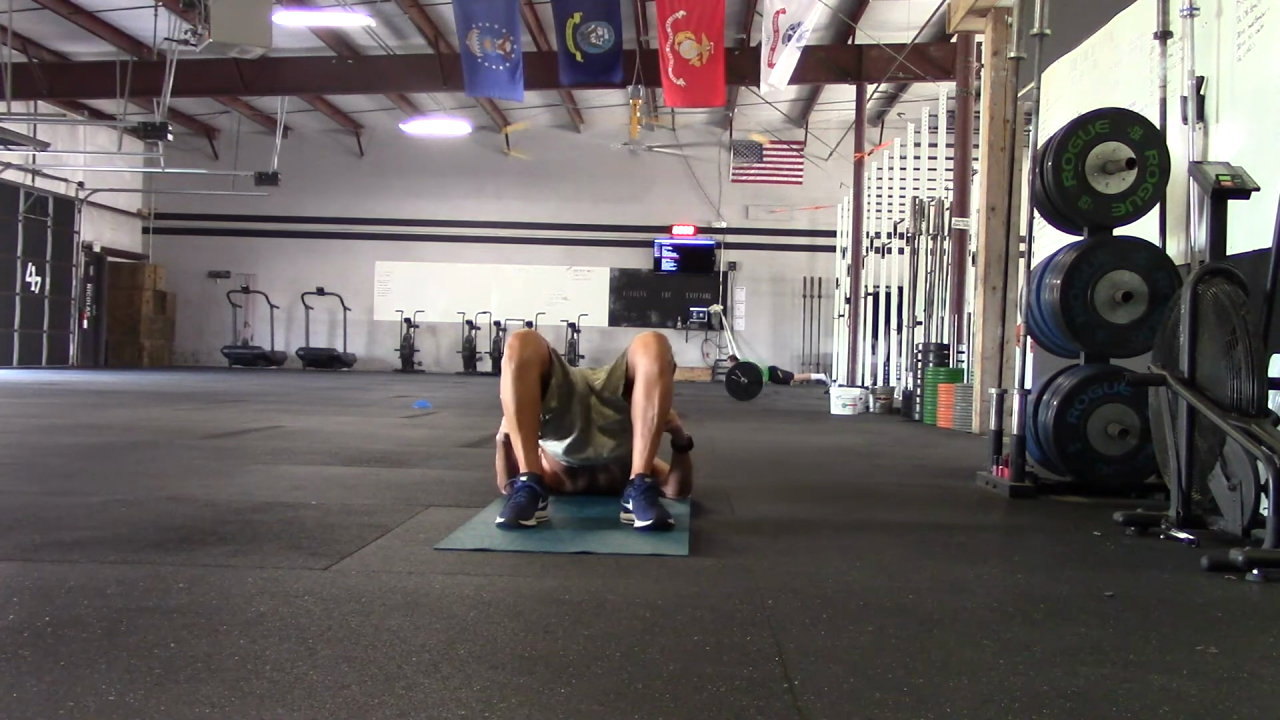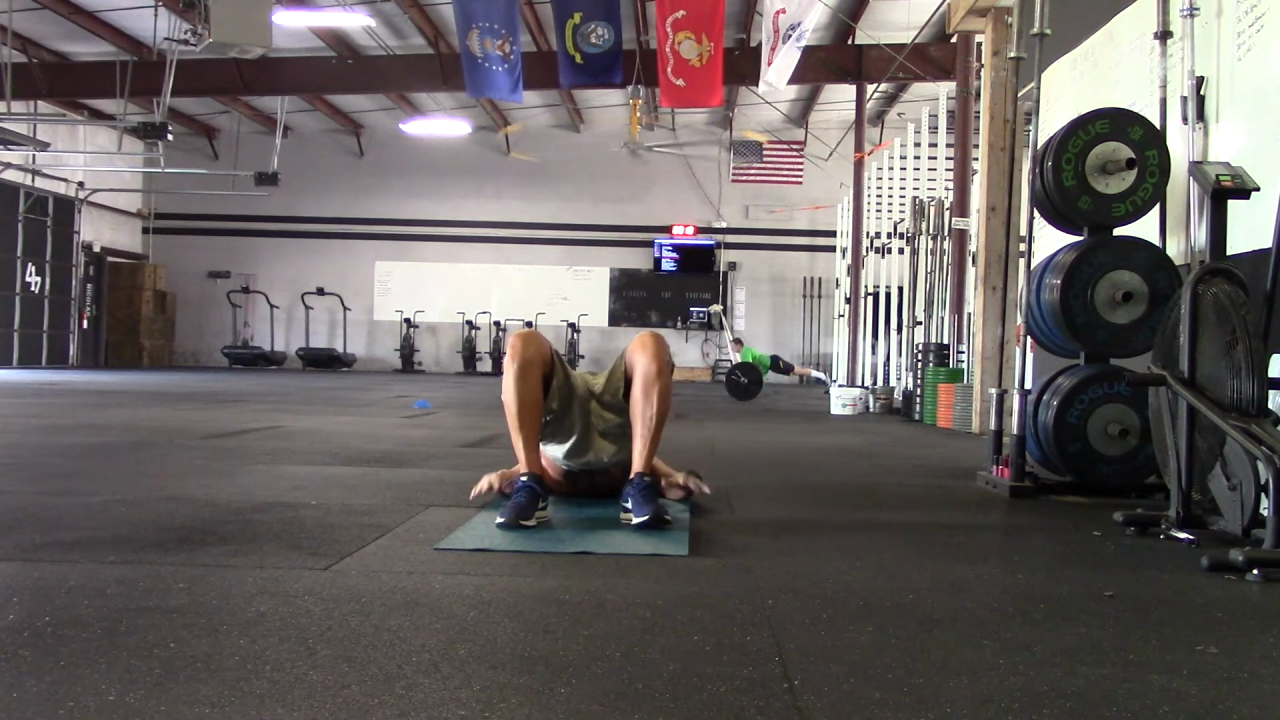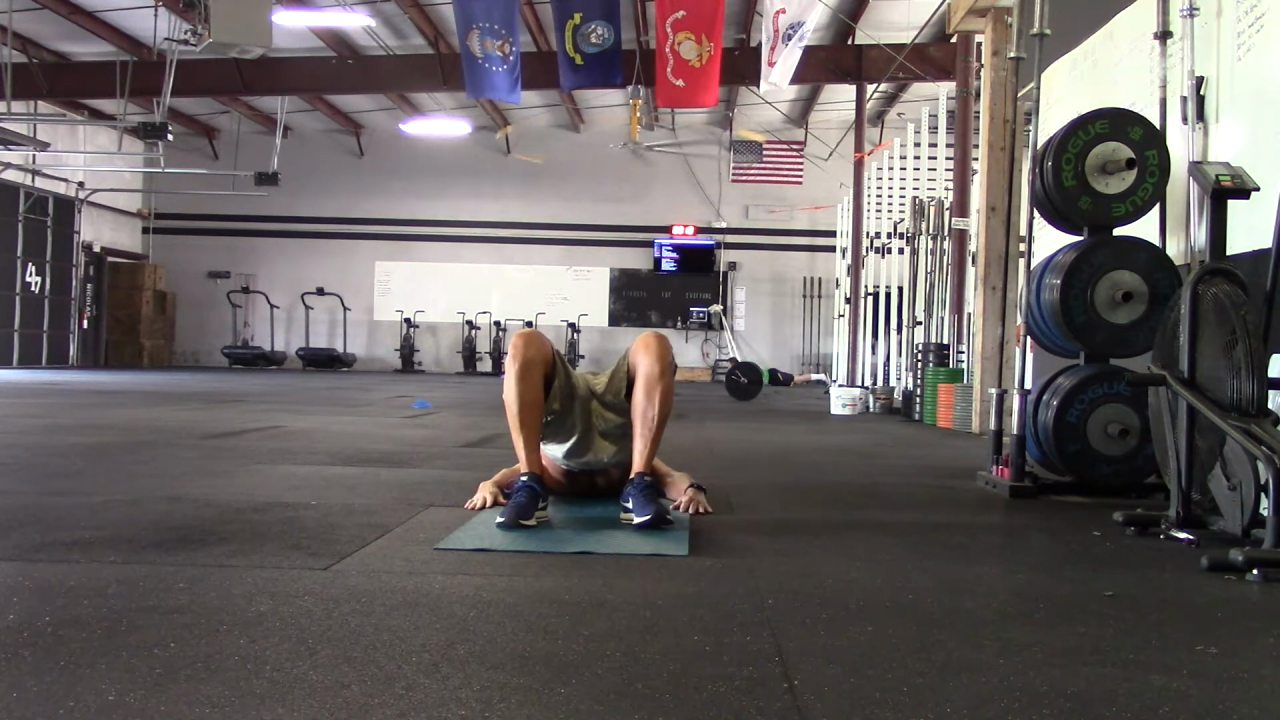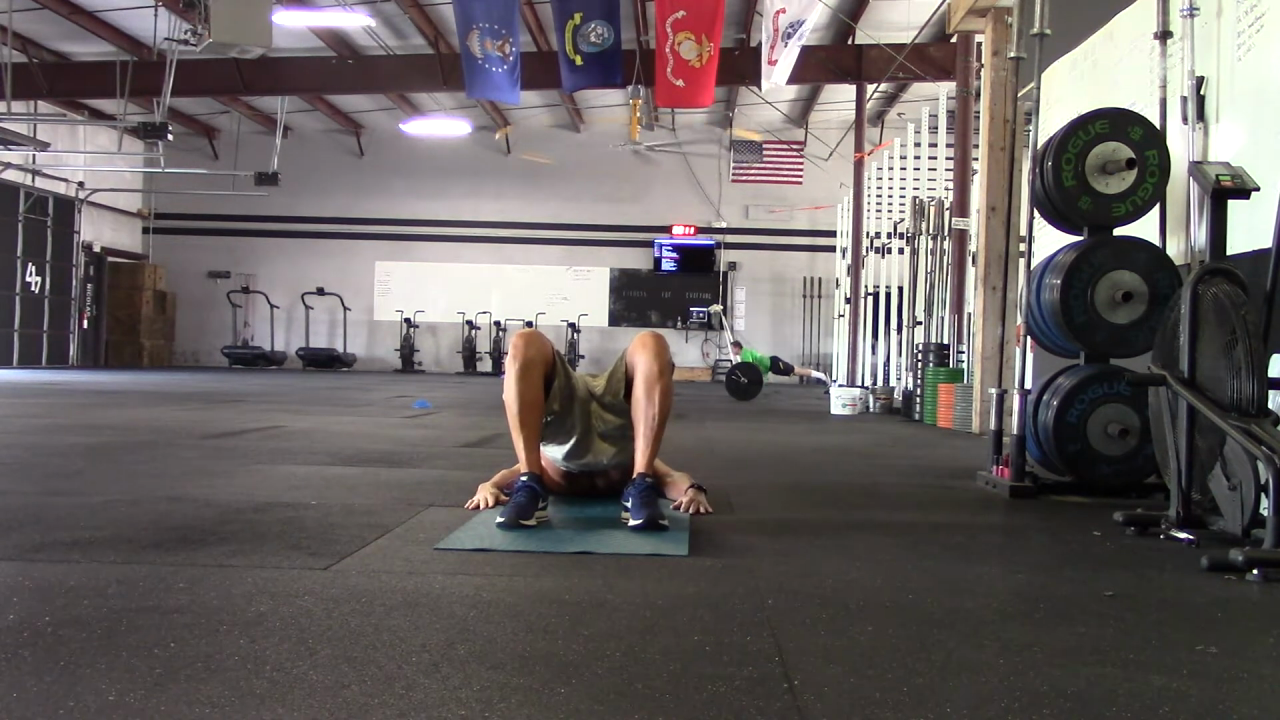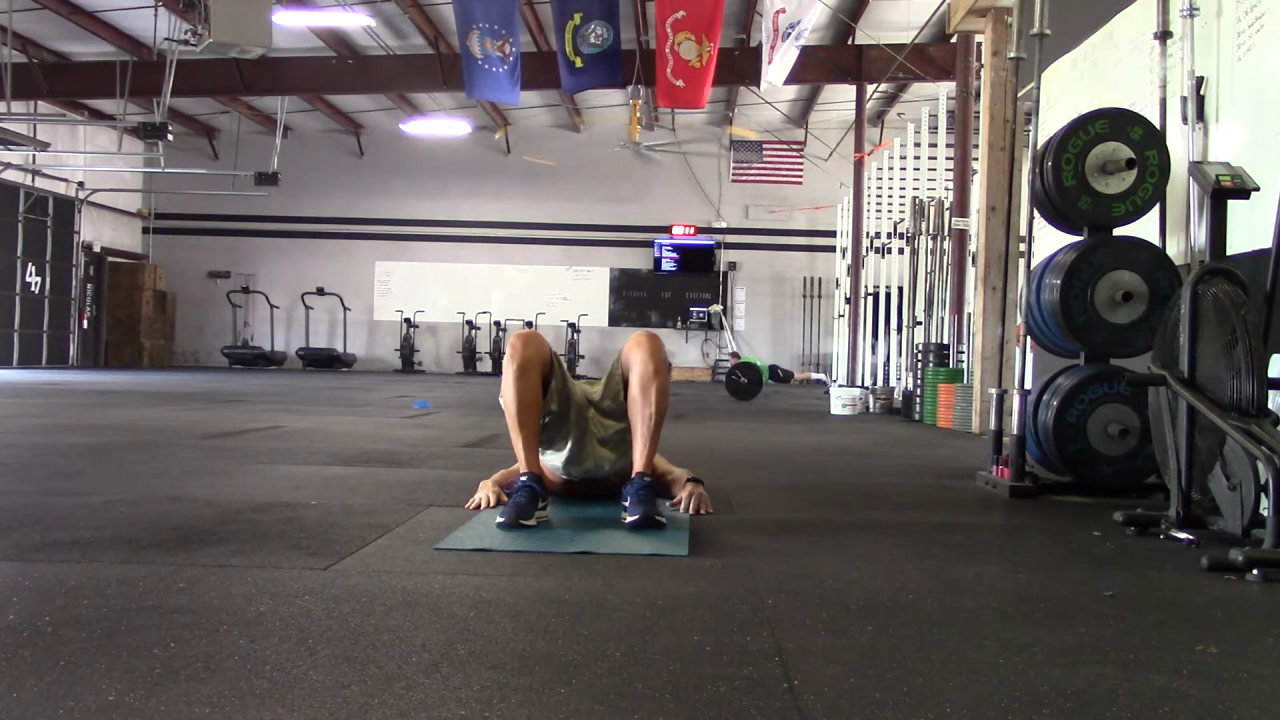
dt=0.4s
person 1, frame 1
left shoulder: (637, 459)
left elbow: (677, 490)
right elbow: (508, 486)
left wrist: (680, 439)
right wrist: (504, 436)
left ankle: (639, 488)
right ankle: (530, 487)
person 1, frame 2
left shoulder: (640, 455)
left elbow: (675, 487)
left wrist: (686, 479)
right wrist: (497, 476)
right knee: (523, 343)
left ankle: (638, 486)
right ankle: (530, 488)
person 1, frame 3
left shoulder: (638, 455)
left elbow: (670, 477)
right elbow: (516, 471)
left wrist: (691, 489)
right wrist: (489, 484)
left hip: (618, 464)
right hip: (561, 466)
left knee: (653, 344)
right knee: (526, 343)
left ankle: (638, 486)
right ankle: (529, 488)
person 1, frame 4
left shoulder: (639, 456)
left elbow: (669, 476)
right elbow: (518, 470)
left wrist: (692, 489)
right wrist: (490, 485)
left hip: (619, 466)
right hip: (562, 471)
left knee: (650, 344)
right knee: (525, 343)
left ankle: (640, 487)
right ankle: (530, 488)
person 1, frame 5
left shoulder: (637, 451)
left elbow: (671, 473)
right elbow: (516, 470)
left wrist: (690, 483)
right wrist: (490, 483)
right hip: (560, 472)
left knee: (645, 344)
right knee: (524, 344)
left ankle: (639, 487)
right ankle: (529, 488)
